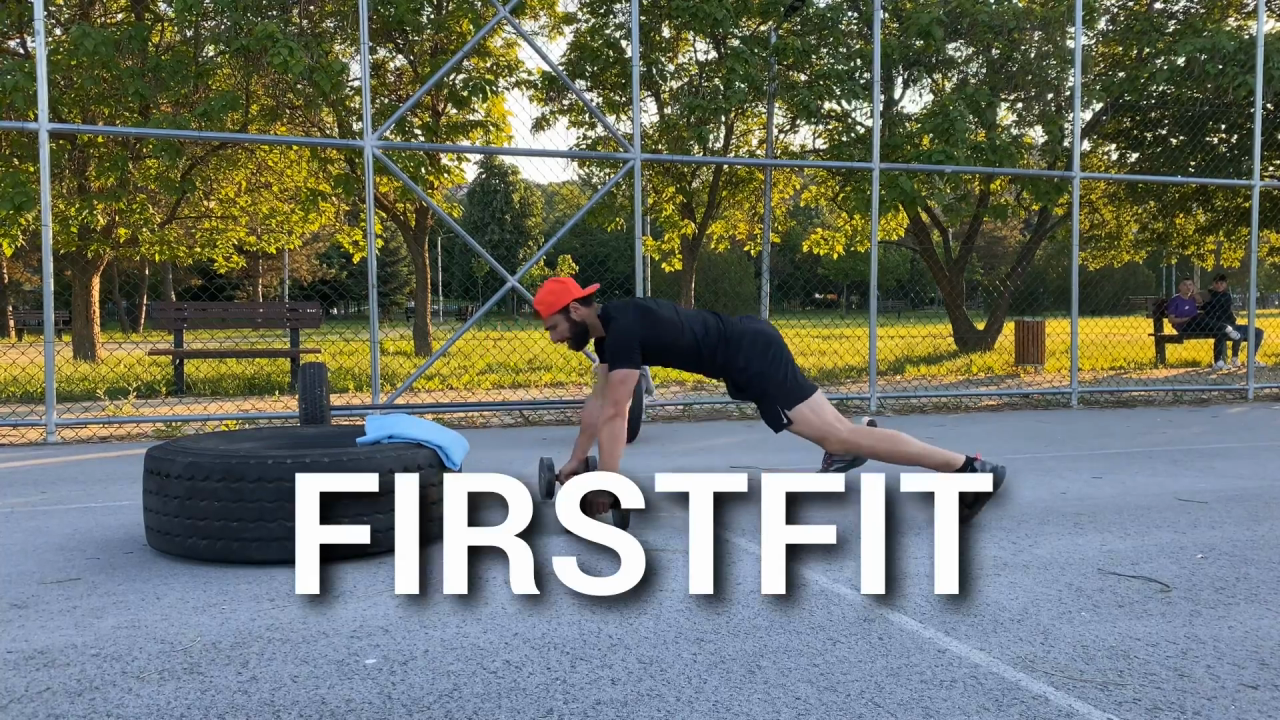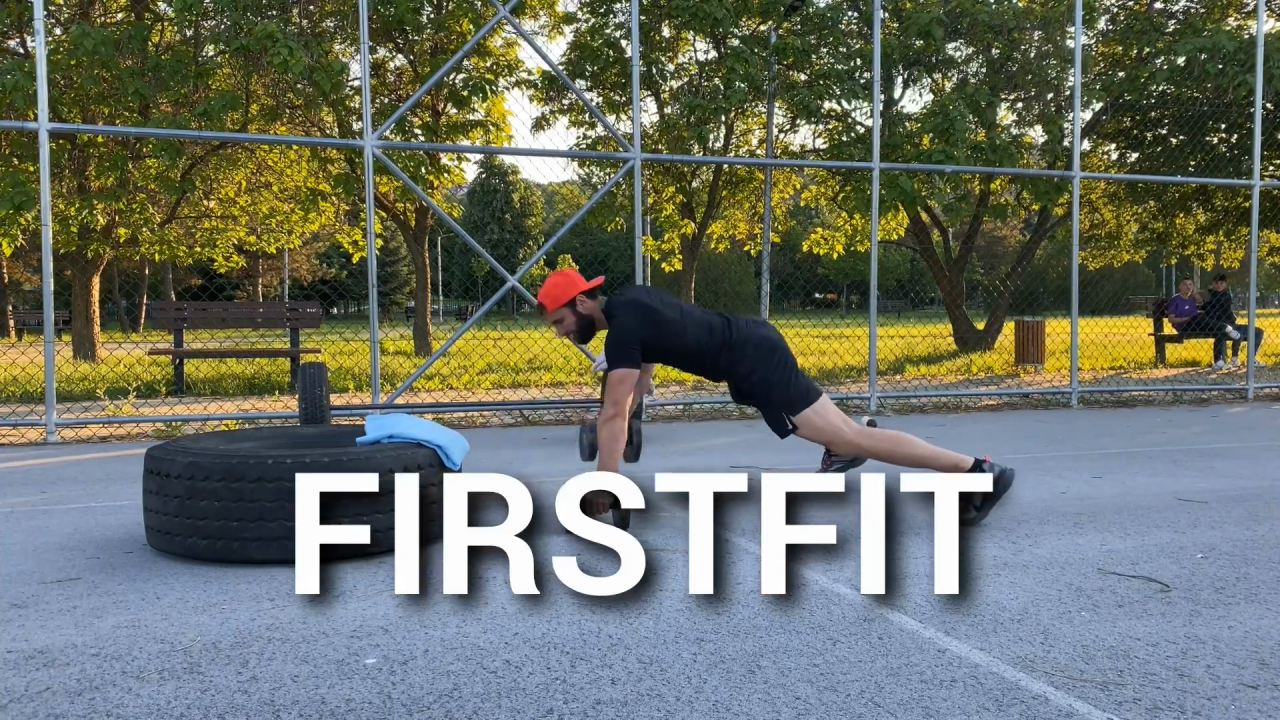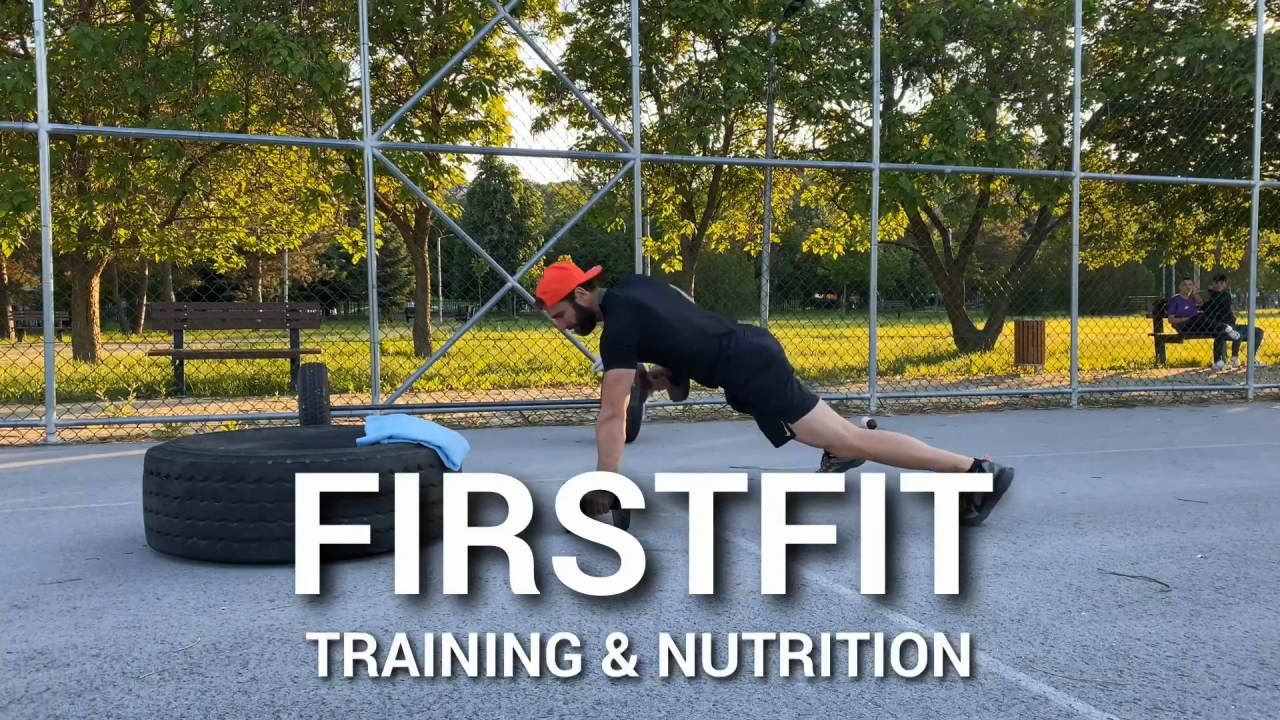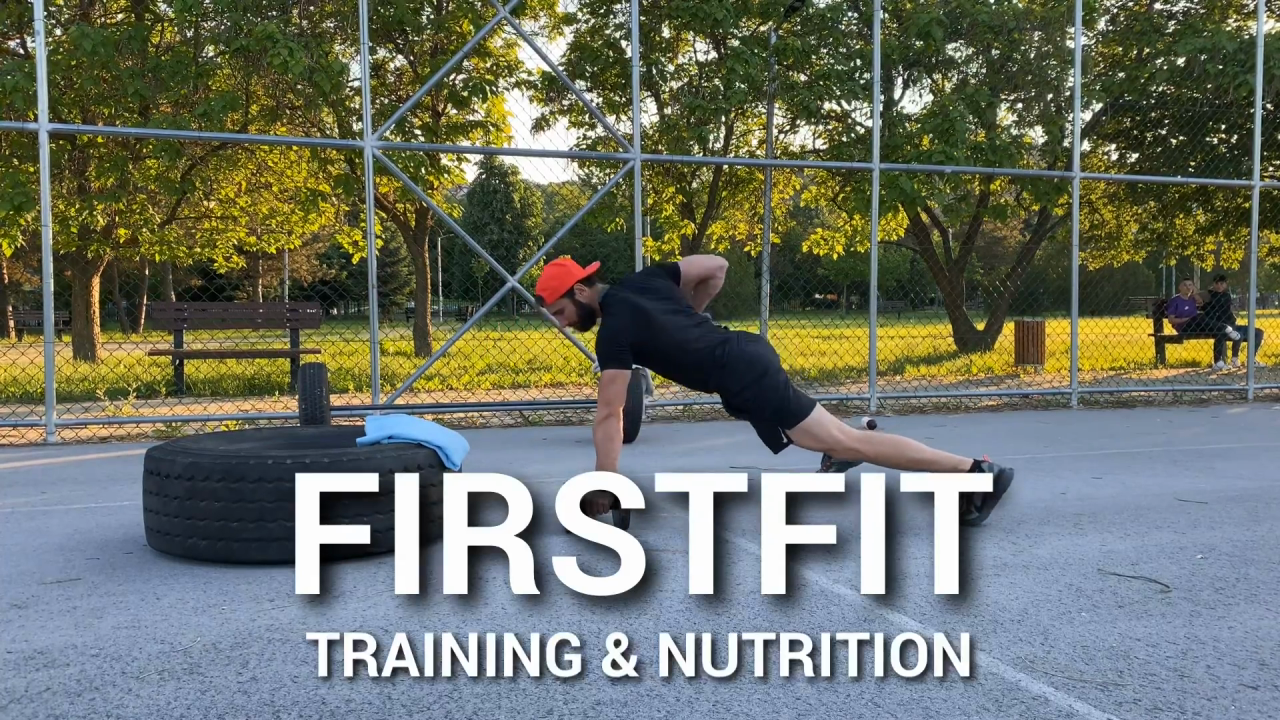
dt=0.2s
person 1, frame 1
left shoulder: (622, 330)
right shoulder: (611, 326)
left elbow: (615, 414)
right elbow: (598, 400)
left wrist: (607, 490)
right wrist: (575, 462)
left hip: (751, 355)
right hip: (746, 339)
left knee: (839, 433)
left ankle: (970, 469)
right ankle: (843, 452)
person 1, frame 2
left shoulder: (622, 328)
right shoulder: (626, 302)
left elbow: (614, 413)
right elbow: (641, 370)
left wrist: (606, 490)
right wrist: (617, 424)
left hip: (755, 360)
right hip: (752, 339)
left knee: (850, 435)
left ankle: (979, 472)
right ankle: (840, 451)
person 1, frame 3
left shoulder: (617, 327)
right shoulder: (631, 286)
left elbow: (612, 415)
left wrist: (605, 491)
right wrist: (667, 370)
left hip: (750, 369)
right hip: (751, 344)
left knee: (848, 437)
left ankle: (978, 472)
right ankle: (836, 453)
person 1, frame 4
left shoulder: (614, 328)
right shoulder: (644, 279)
left elbow: (608, 416)
right elbow: (717, 266)
left wrist: (604, 491)
left hip: (745, 377)
right hip: (748, 348)
left knee: (850, 442)
left ankle: (978, 472)
right ankle: (837, 454)
